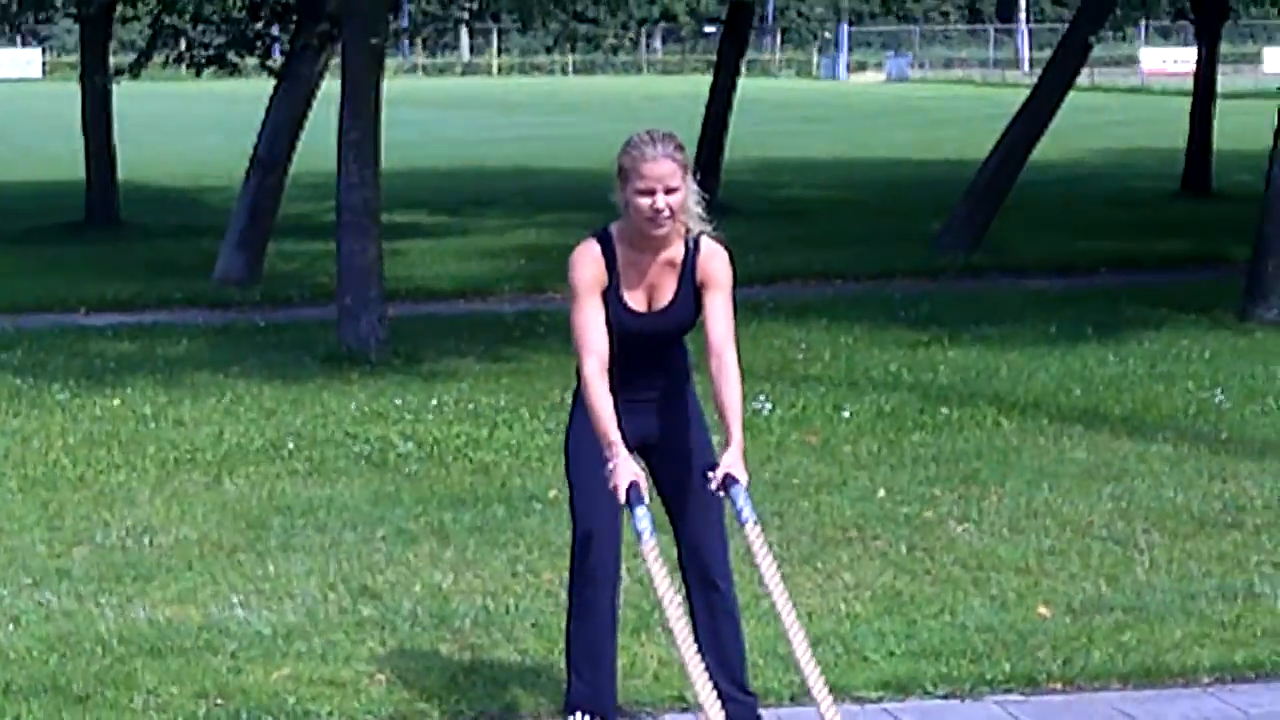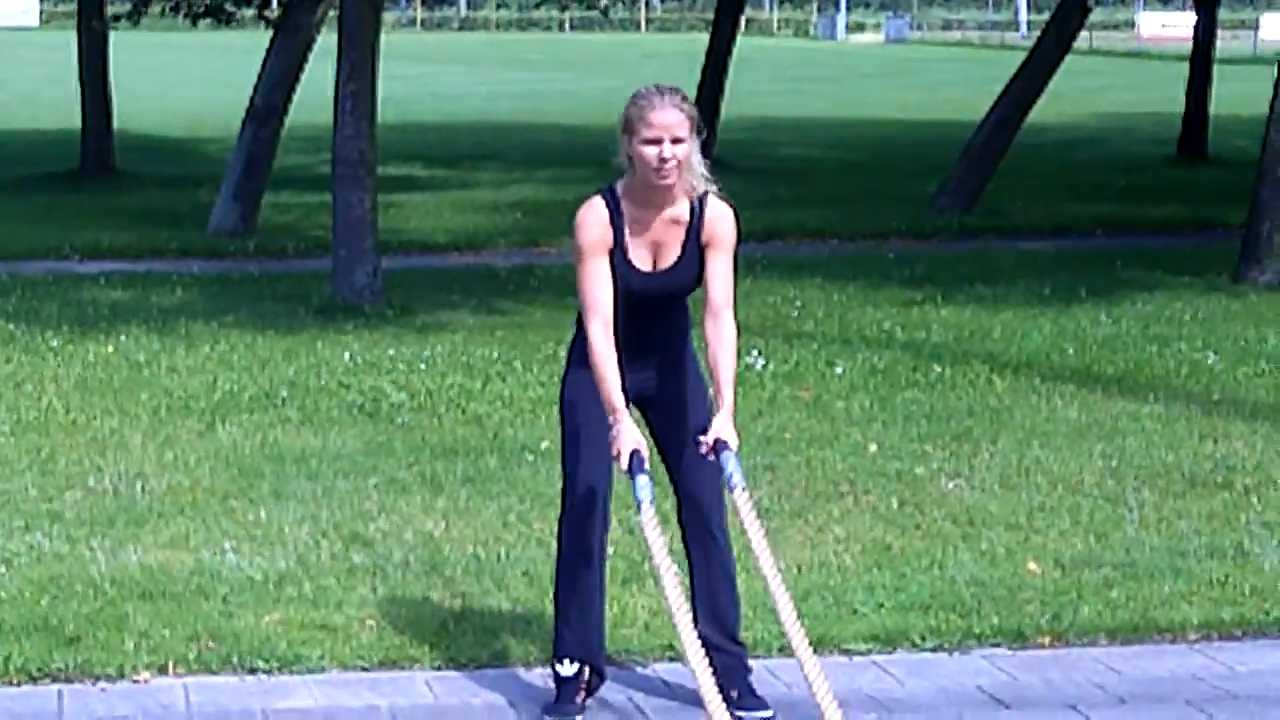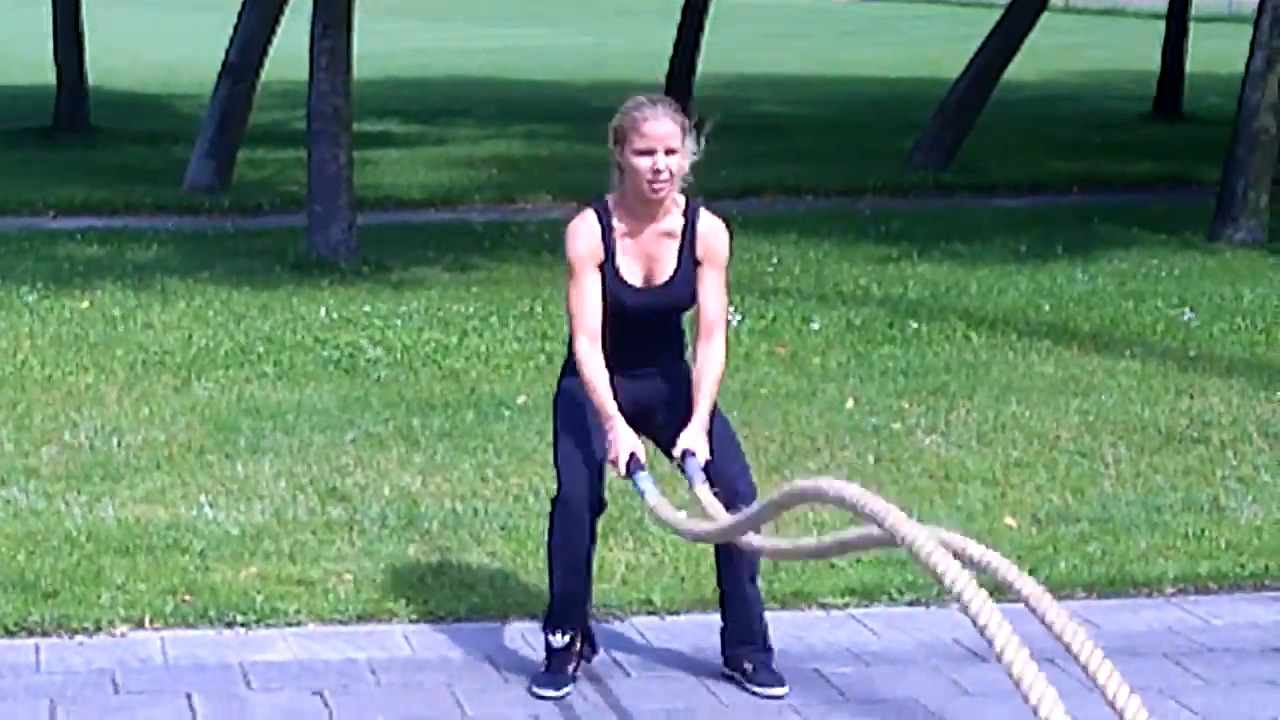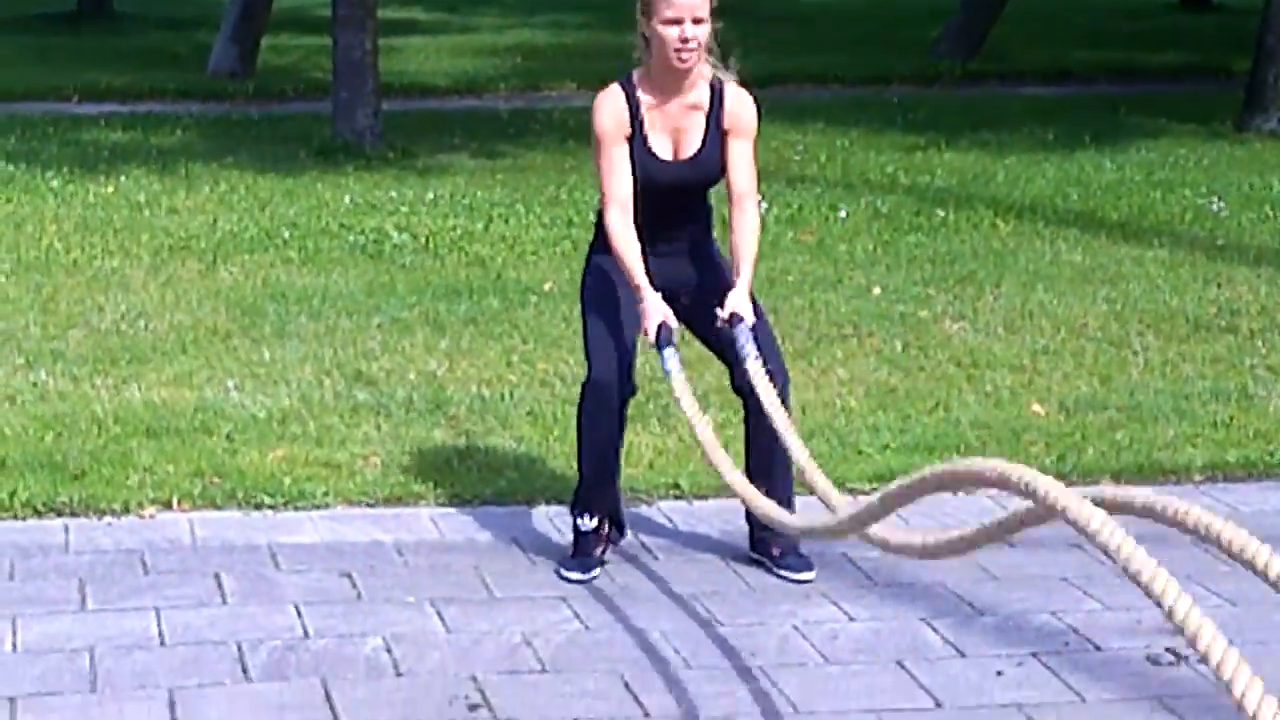
dt=1s
person 1, frame 1
left shoulder: (708, 258)
right shoulder: (591, 259)
left elbow: (723, 353)
right elbow: (592, 365)
left wrist: (734, 444)
right wrist: (616, 452)
left hip: (674, 409)
right hip: (602, 416)
left knee: (709, 560)
right knee: (594, 561)
person 1, frame 2
left shoulder: (713, 214)
right shoulder: (598, 215)
left elbow: (721, 314)
right elbow: (599, 321)
left wrist: (723, 404)
right wrist: (620, 419)
left hip: (673, 366)
right hip: (600, 368)
left knee: (705, 510)
right knee: (584, 509)
person 1, frame 3
left shoulder: (705, 228)
right shoulder: (588, 230)
left elbow: (713, 336)
right elbow: (586, 343)
left wrist: (699, 422)
right wrist: (614, 428)
left hip: (670, 380)
right hip: (597, 385)
left knee: (735, 494)
right knee: (577, 498)
left ankle: (745, 650)
right ankle: (564, 646)
person 1, frame 4
left shoulder: (733, 102)
right shoulder: (614, 105)
left elbow: (744, 209)
right elbow: (617, 215)
left wrist: (741, 289)
right wrist: (645, 297)
left hip: (695, 254)
right hip: (621, 262)
left knee: (767, 376)
right knee: (608, 380)
left ankle: (772, 533)
right ankle: (593, 527)
